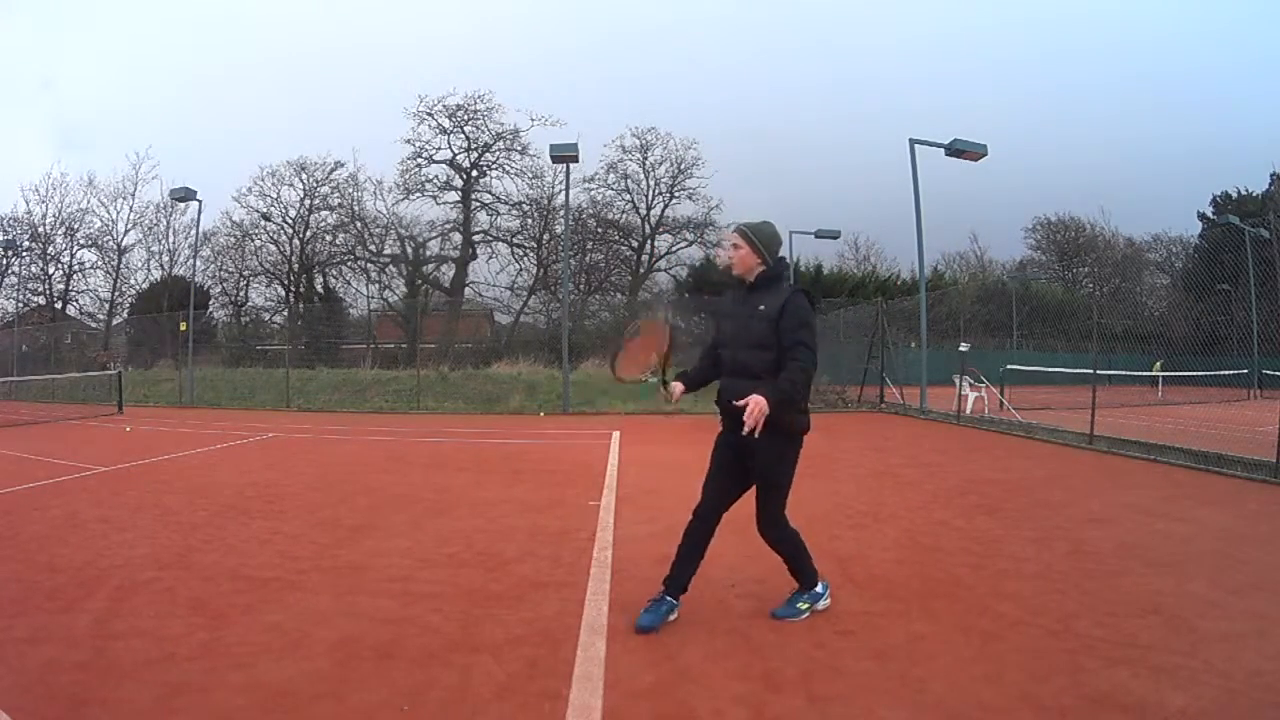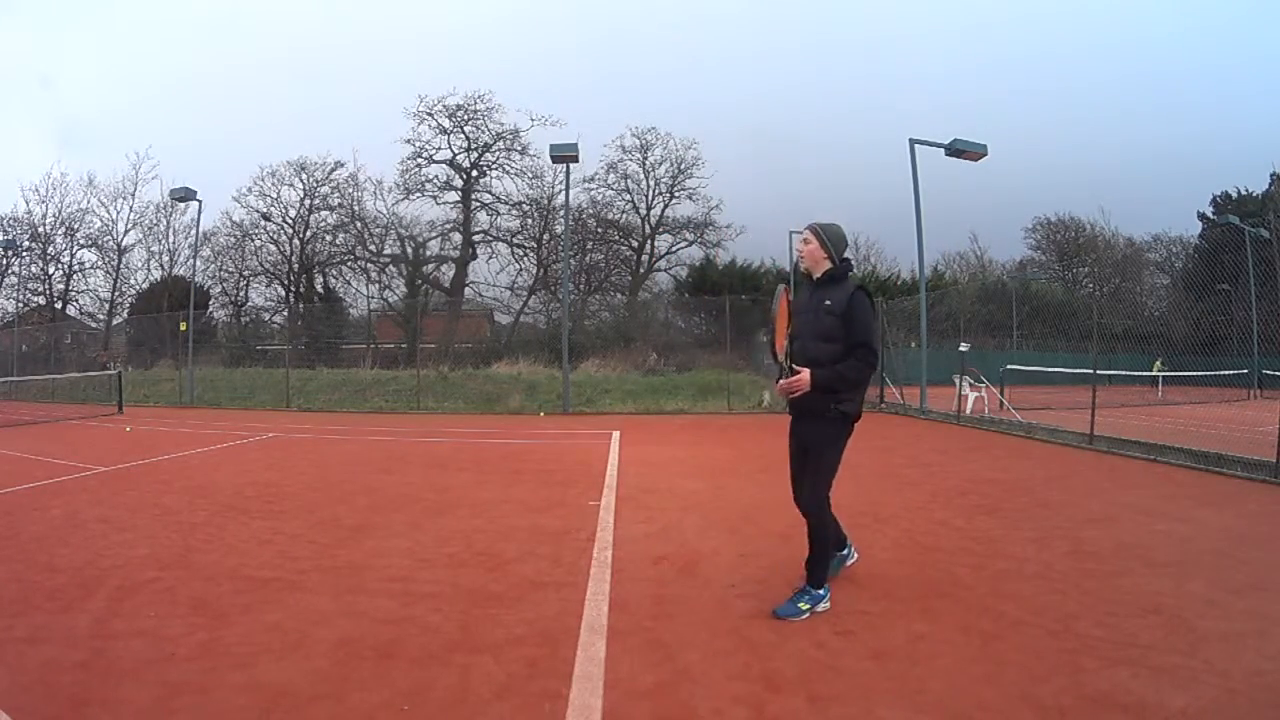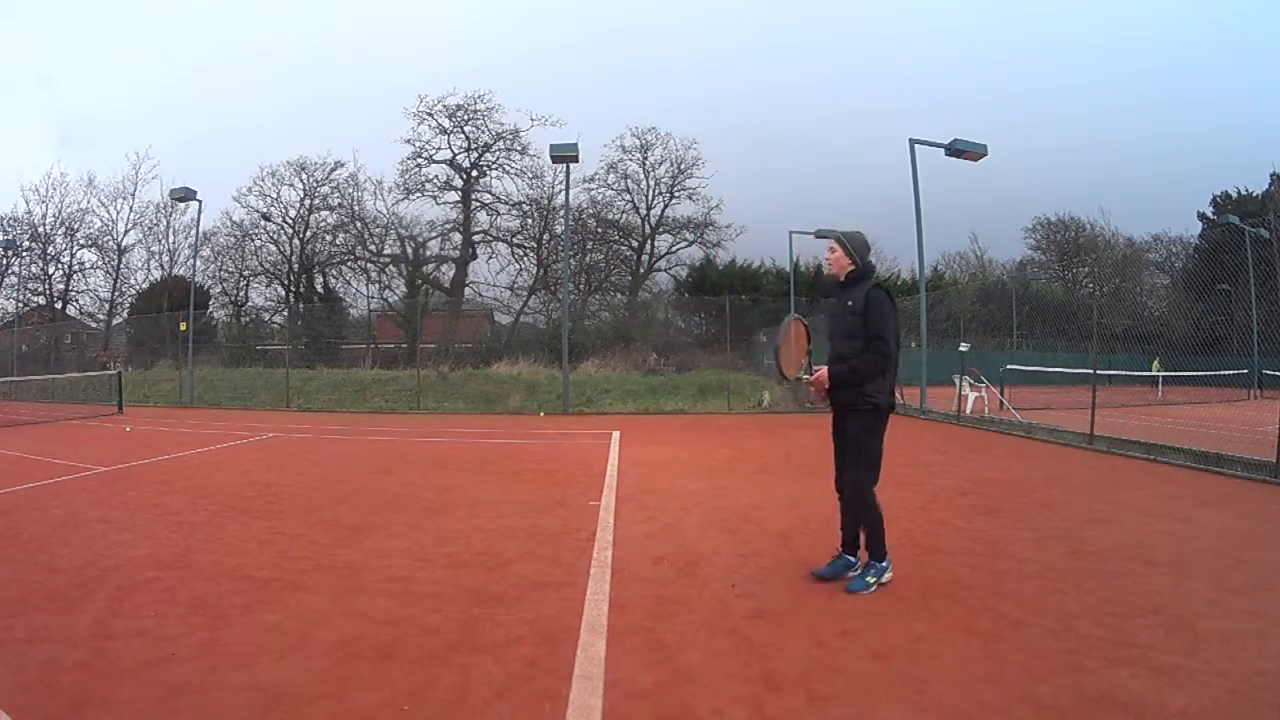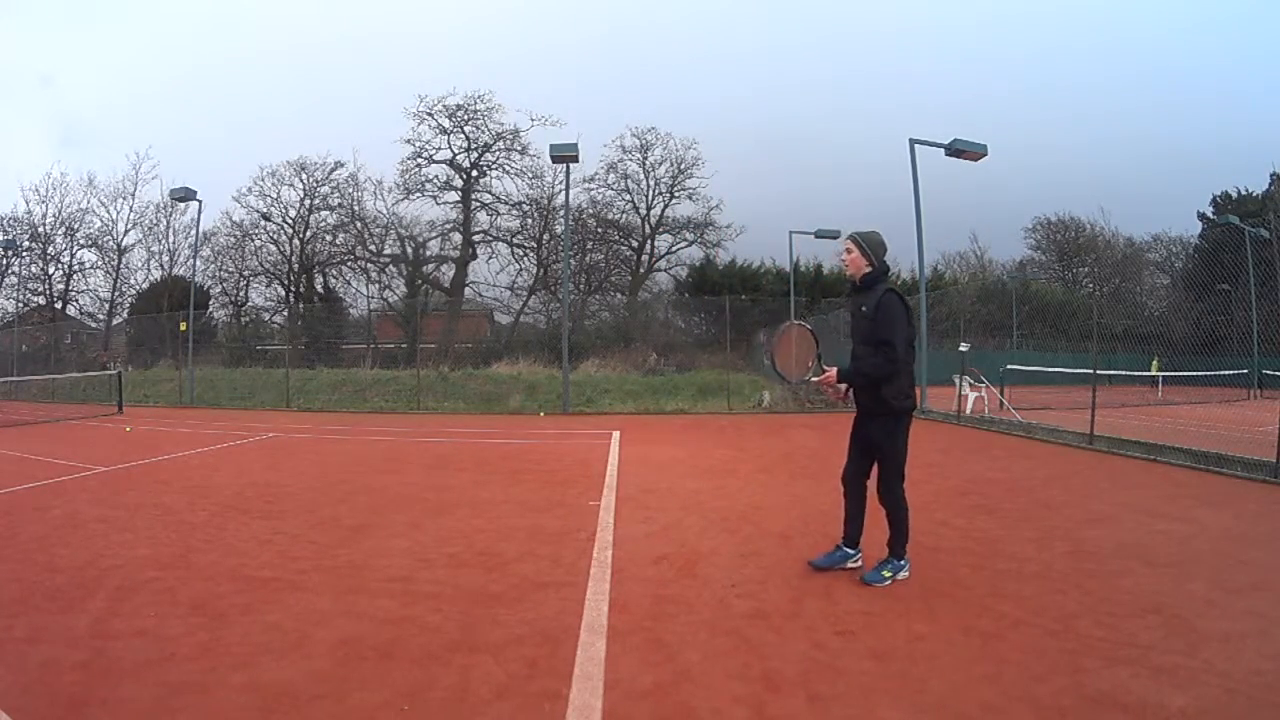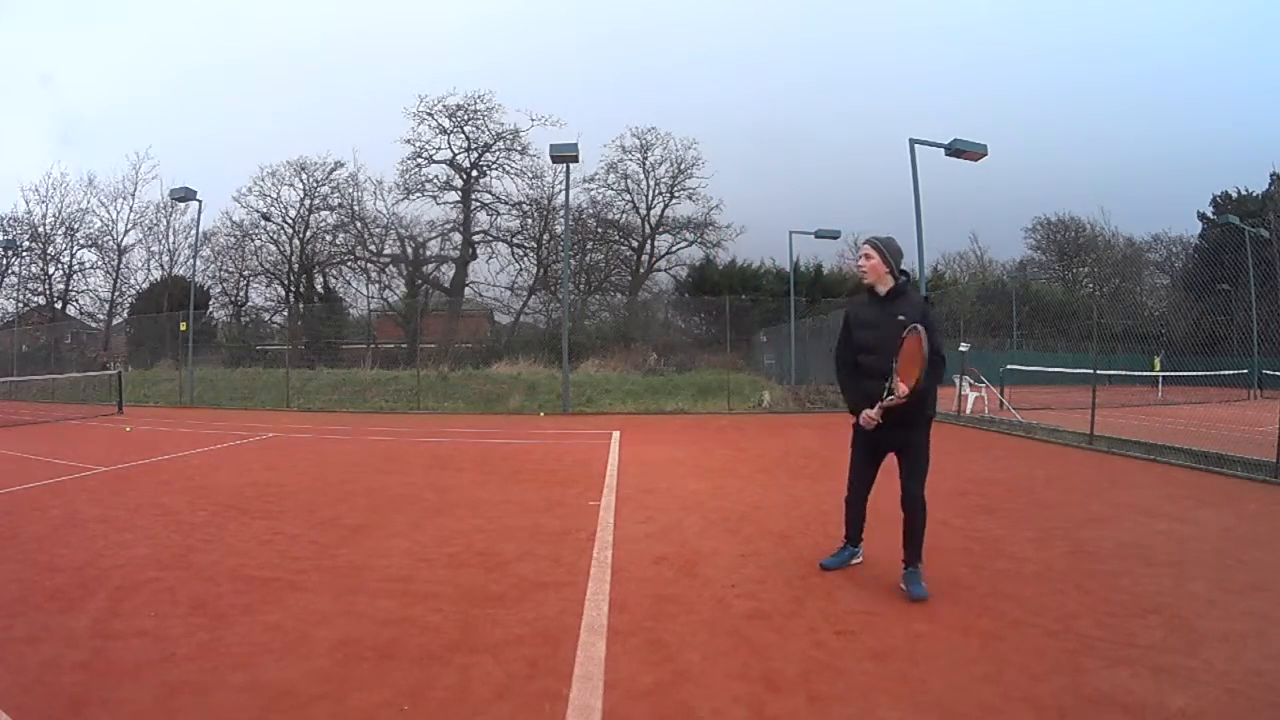
dt=0.5s
person 1, frame 1
left shoulder: (790, 300)
right shoulder: (733, 300)
left elbow: (802, 361)
right elbow: (717, 355)
left wrist: (769, 398)
right wrist: (685, 381)
left hip: (777, 431)
right hip: (736, 428)
left knee: (770, 520)
right knee: (705, 513)
left ankle: (813, 589)
right ankle: (670, 597)
person 1, frame 2
left shoulder: (851, 296)
right shoulder: (803, 294)
left elbow: (866, 360)
left wrist: (818, 379)
right wrist: (788, 376)
left hip: (832, 415)
right hip: (802, 411)
left knee: (813, 498)
right knee: (803, 494)
left ankle: (816, 588)
right ankle: (840, 549)
person 1, frame 3
left shoulder: (874, 296)
right shoulder: (841, 298)
left elbow: (881, 355)
left wrist: (834, 374)
right wrist: (828, 378)
left hip: (868, 408)
right hip: (844, 406)
left knee: (859, 486)
right knee: (845, 485)
left ankle: (879, 562)
right ankle: (849, 556)
person 1, frame 4
left shoulder: (887, 299)
right shoulder: (861, 297)
left elbow: (891, 359)
left wrist: (844, 375)
right wrist: (846, 381)
left hip: (890, 409)
right hip: (868, 406)
left knee: (889, 486)
right knee: (853, 477)
left ankle: (898, 560)
right ankle: (850, 549)
person 1, frame 5
left shoulder: (916, 307)
right shoulder: (855, 310)
left elbow: (937, 363)
right elbow: (843, 364)
left wrist: (913, 389)
right wrist: (858, 406)
left hip: (912, 420)
right hip: (871, 419)
left knee: (913, 495)
right knee: (856, 488)
left ankle: (912, 569)
right ankle: (852, 547)
